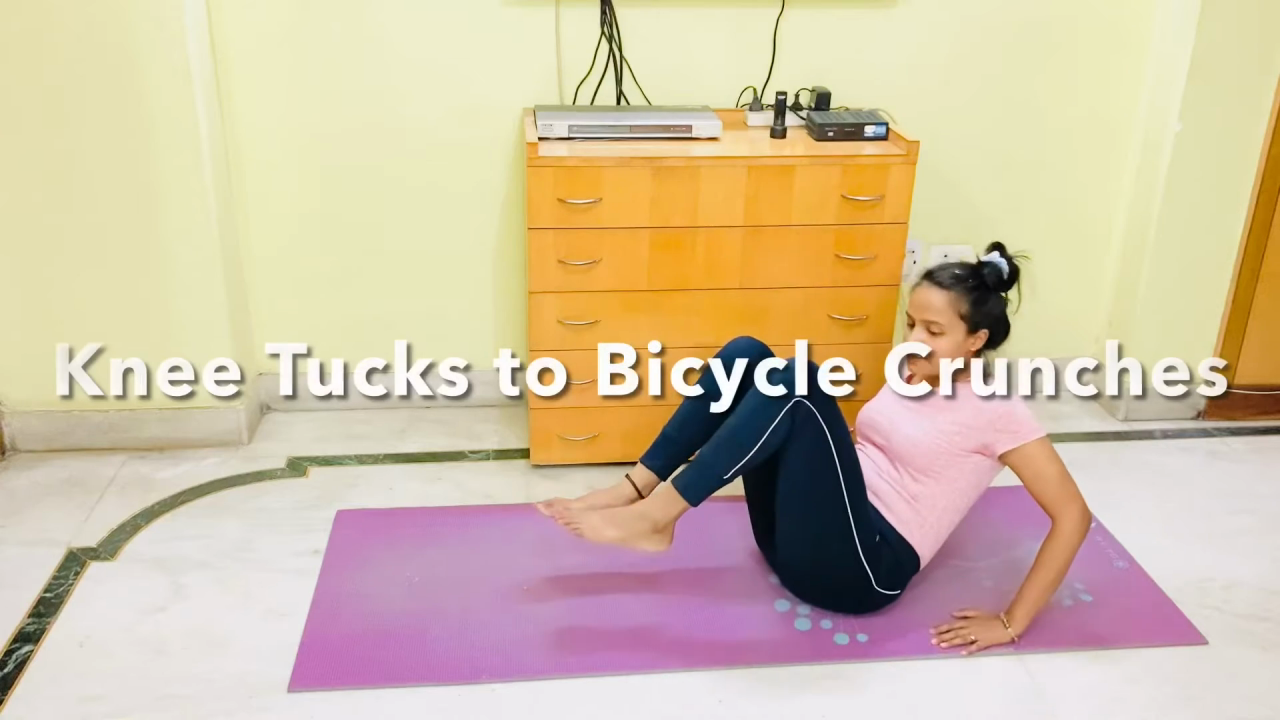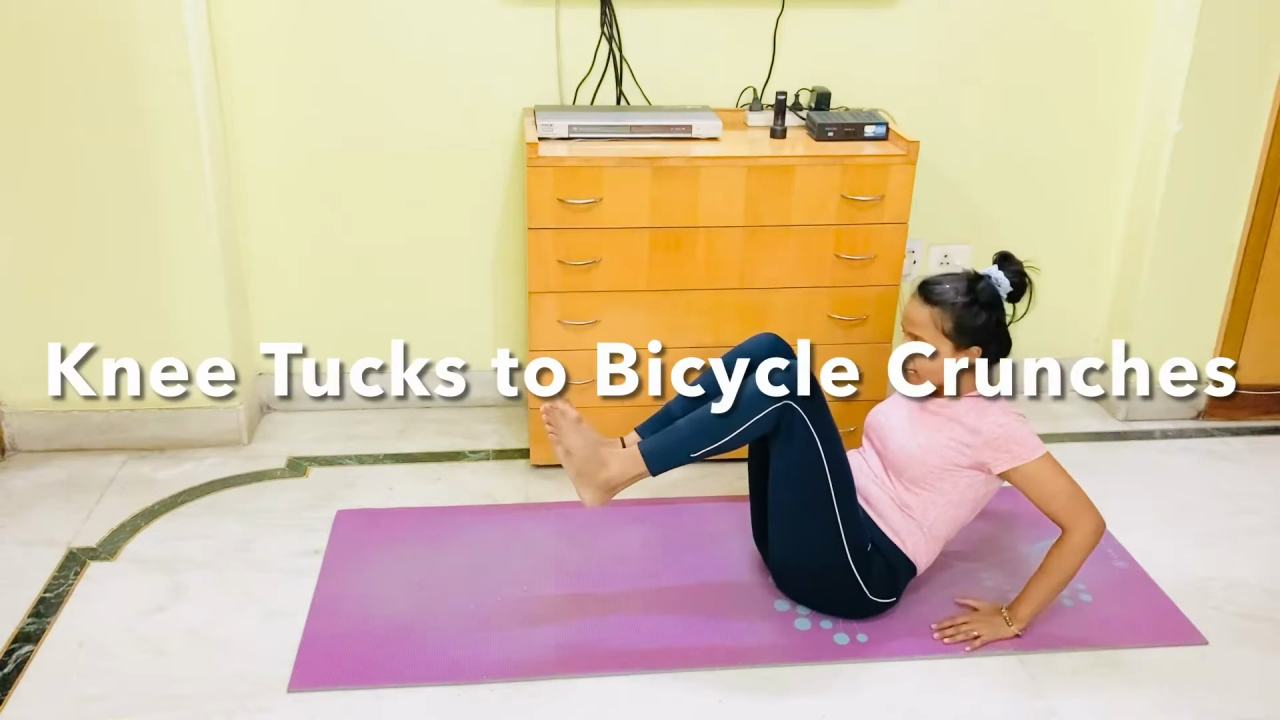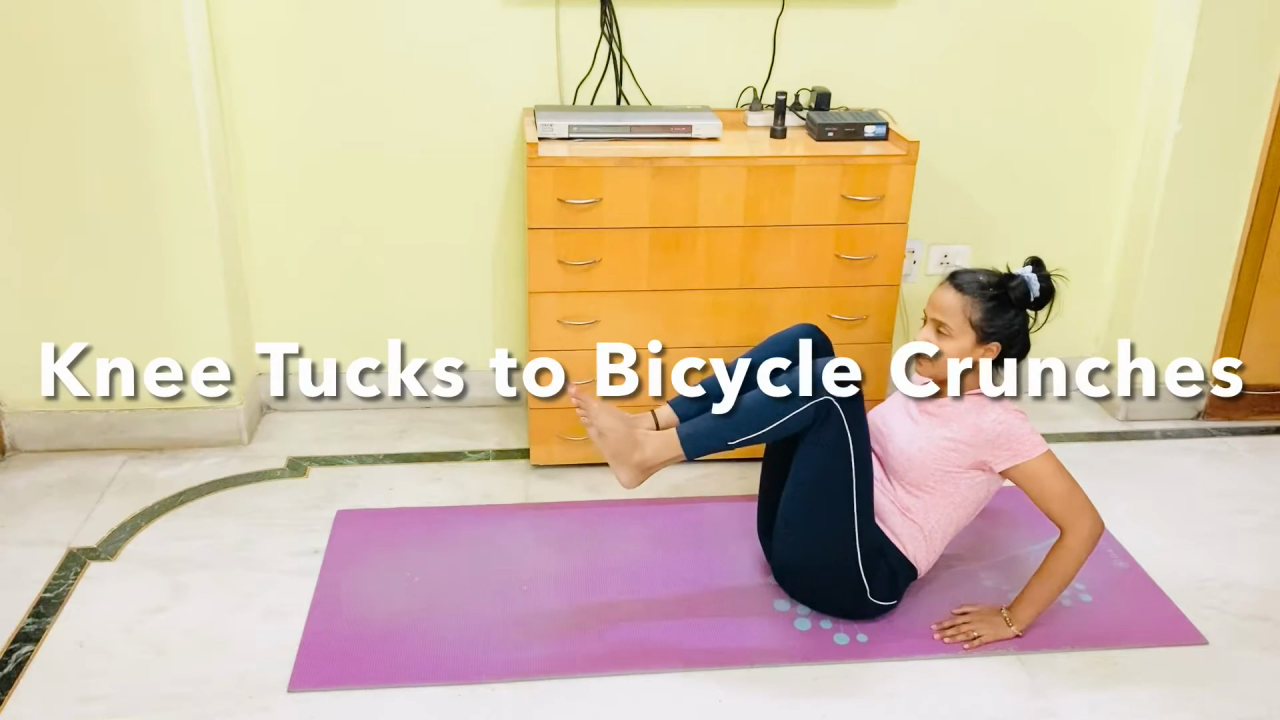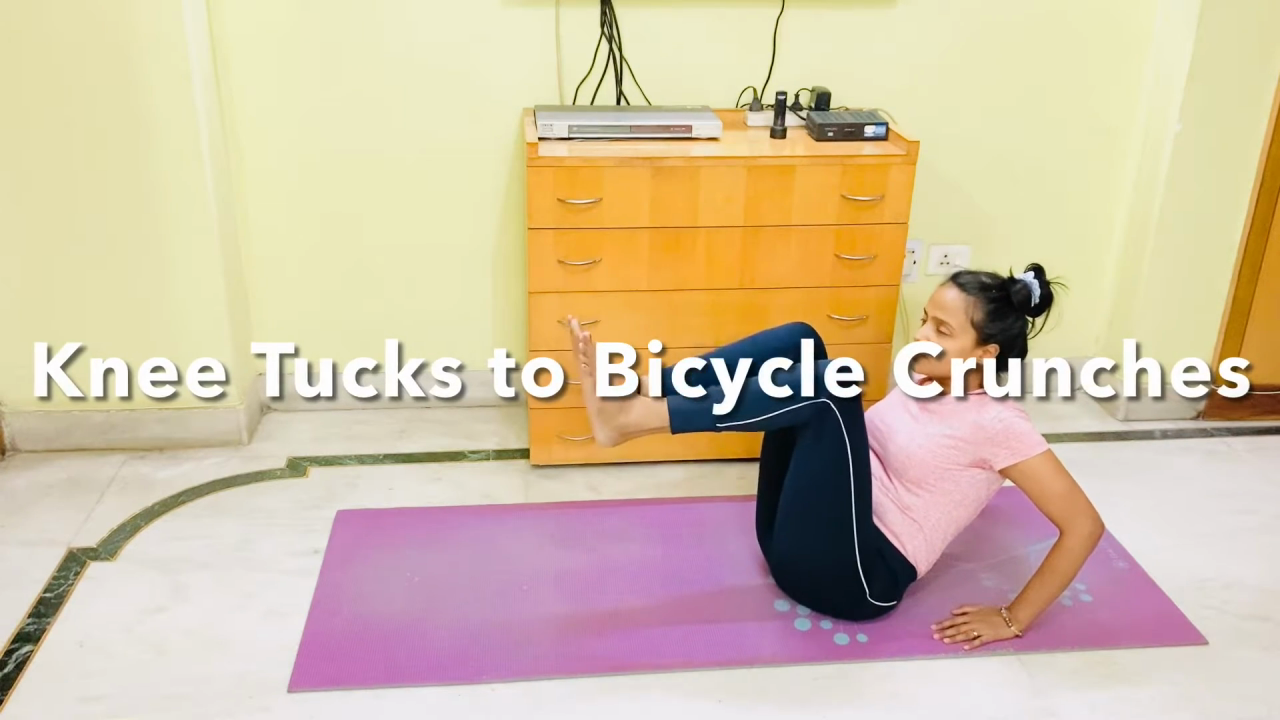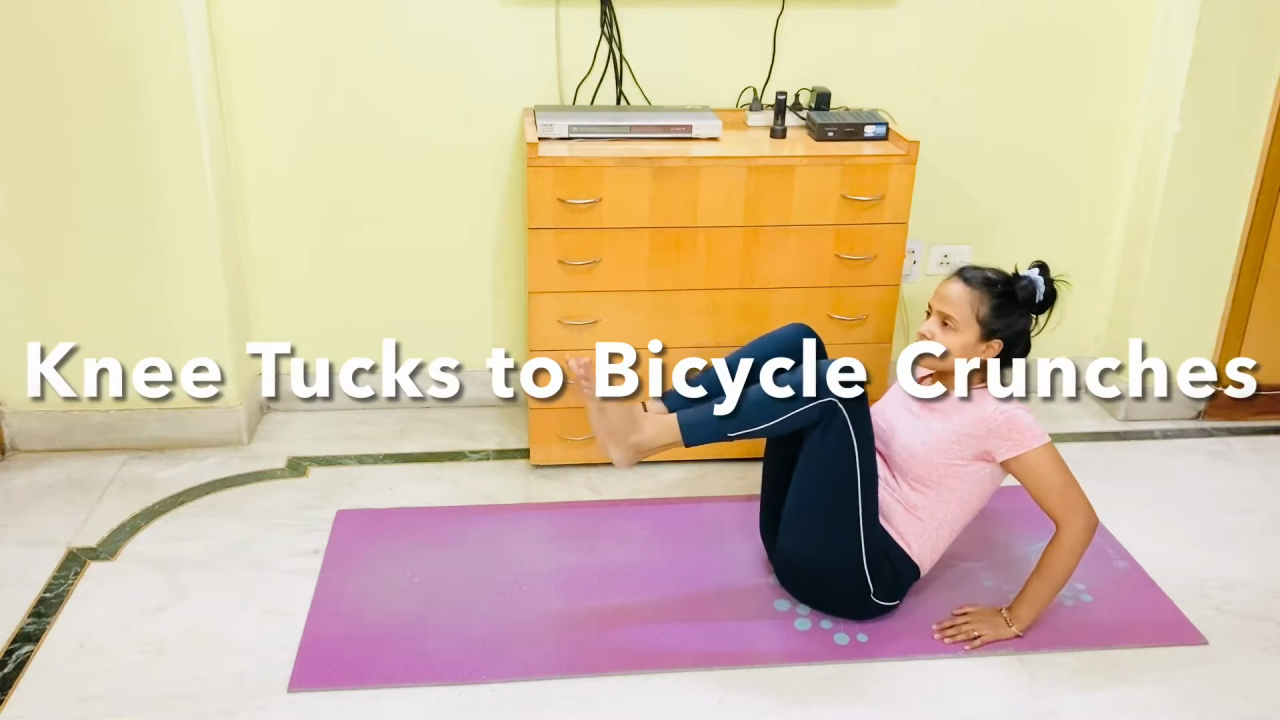
dt=1s
person 1, frame 1
left shoulder: (995, 412)
right shoulder: (911, 374)
left elbow: (1072, 516)
left wrist: (1012, 622)
left hip: (858, 566)
right hip: (794, 533)
left knee: (797, 379)
right knee: (745, 355)
left ankle: (657, 517)
right ankle: (636, 488)
person 1, frame 2
left shoulder: (994, 428)
right shoulder: (926, 381)
left elbow: (1085, 525)
left wrist: (1013, 618)
left hip: (853, 570)
right hip: (799, 533)
left knee: (788, 386)
right knee: (768, 352)
left ankle: (615, 472)
right ankle: (623, 448)
person 1, frame 3
left shoulder: (996, 427)
right shoulder: (926, 381)
left elbow: (1084, 526)
left wrist: (1013, 620)
left hip: (854, 574)
right hip: (799, 533)
left knee: (829, 381)
right knee: (804, 342)
left ankle: (651, 453)
right ankle: (653, 424)
person 1, frame 4
left shoulder: (997, 426)
right shoulder: (923, 380)
left elbow: (1084, 527)
left wrist: (1013, 620)
left hip: (855, 574)
right hip: (795, 534)
left knee: (825, 383)
right knee: (798, 341)
left ankle: (633, 419)
right ankle: (641, 394)
person 1, frame 5
left shoulder: (999, 419)
right shoulder: (923, 377)
left elbow: (1078, 522)
left wrist: (1014, 619)
left hip: (857, 574)
right hip: (799, 535)
left knee: (833, 385)
right knee: (798, 343)
left ankle: (646, 437)
right ankle: (650, 413)
